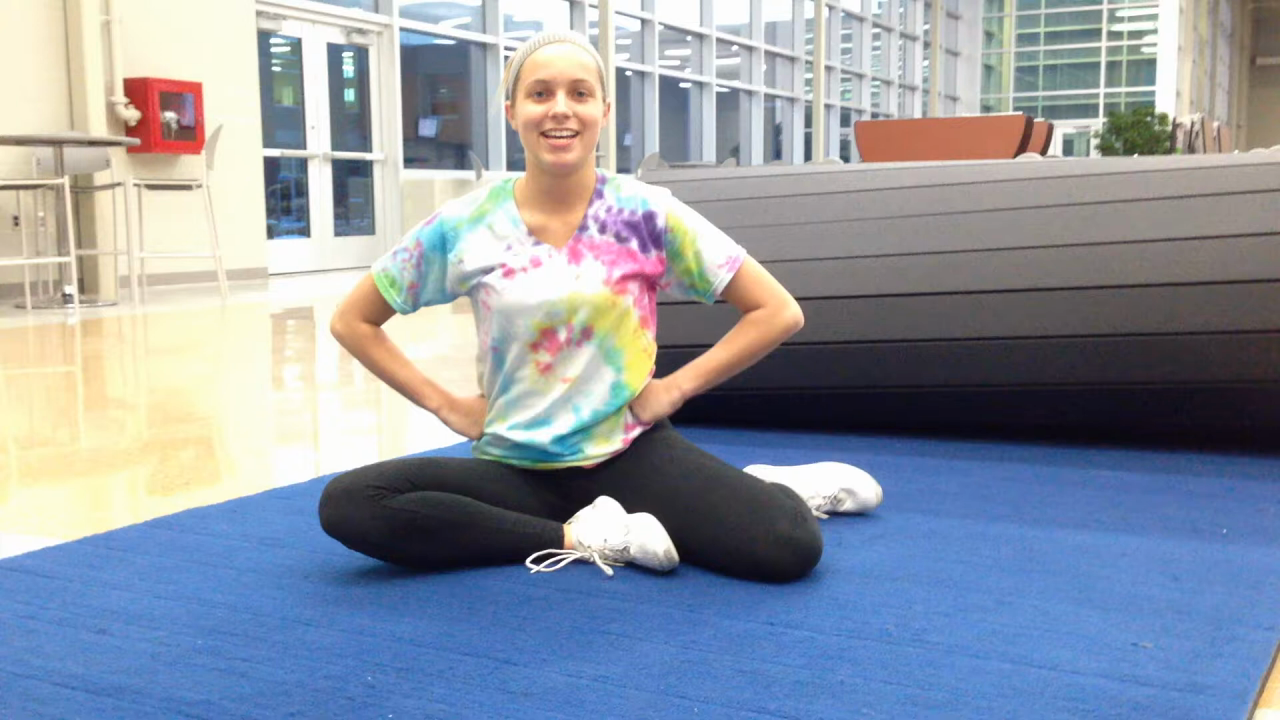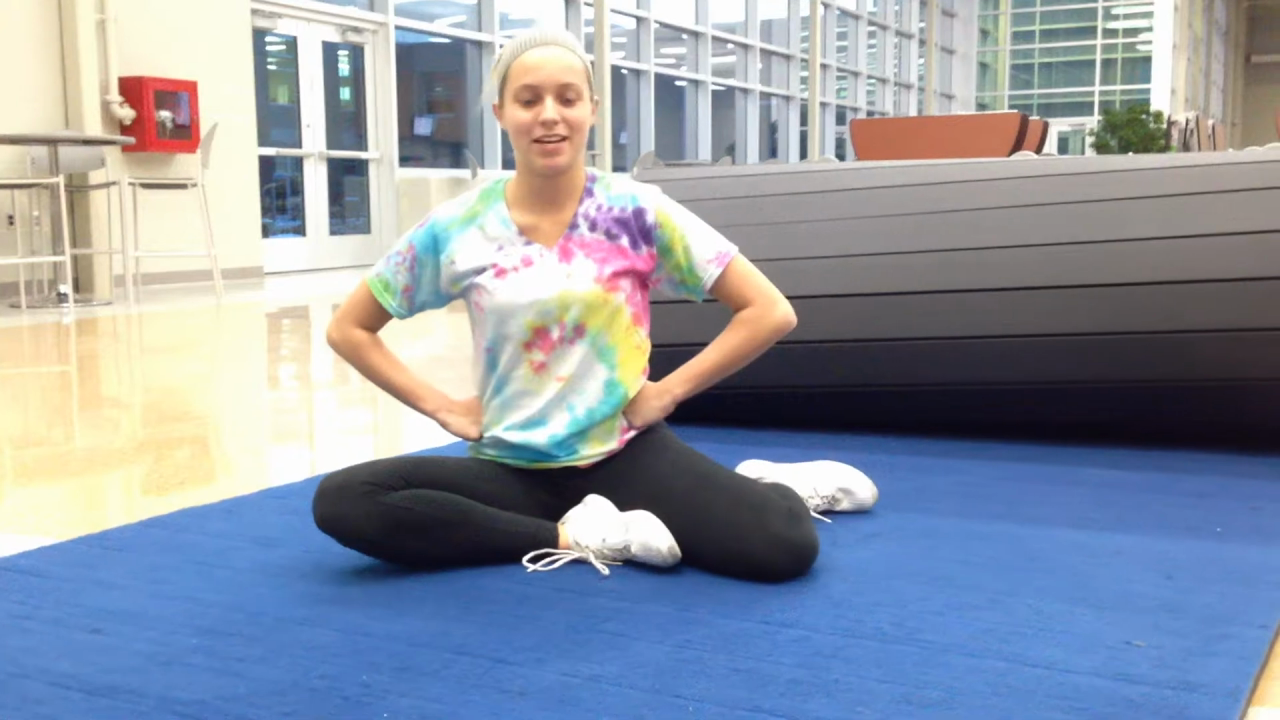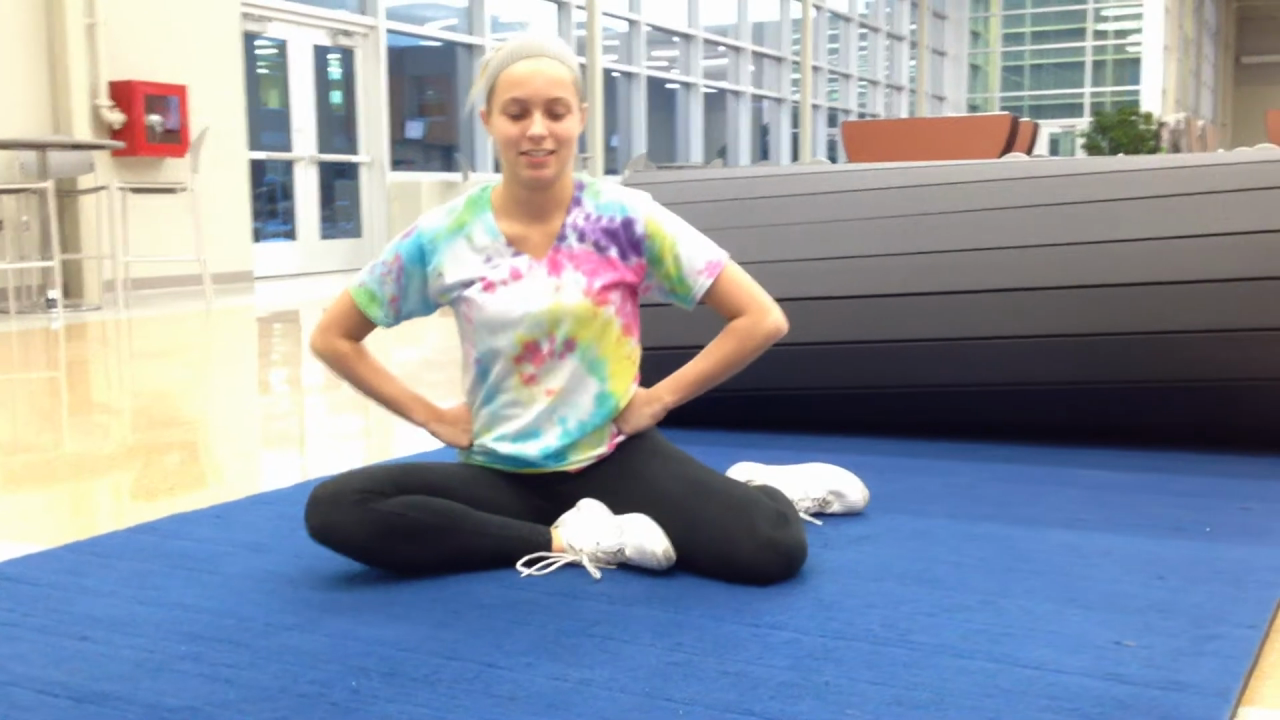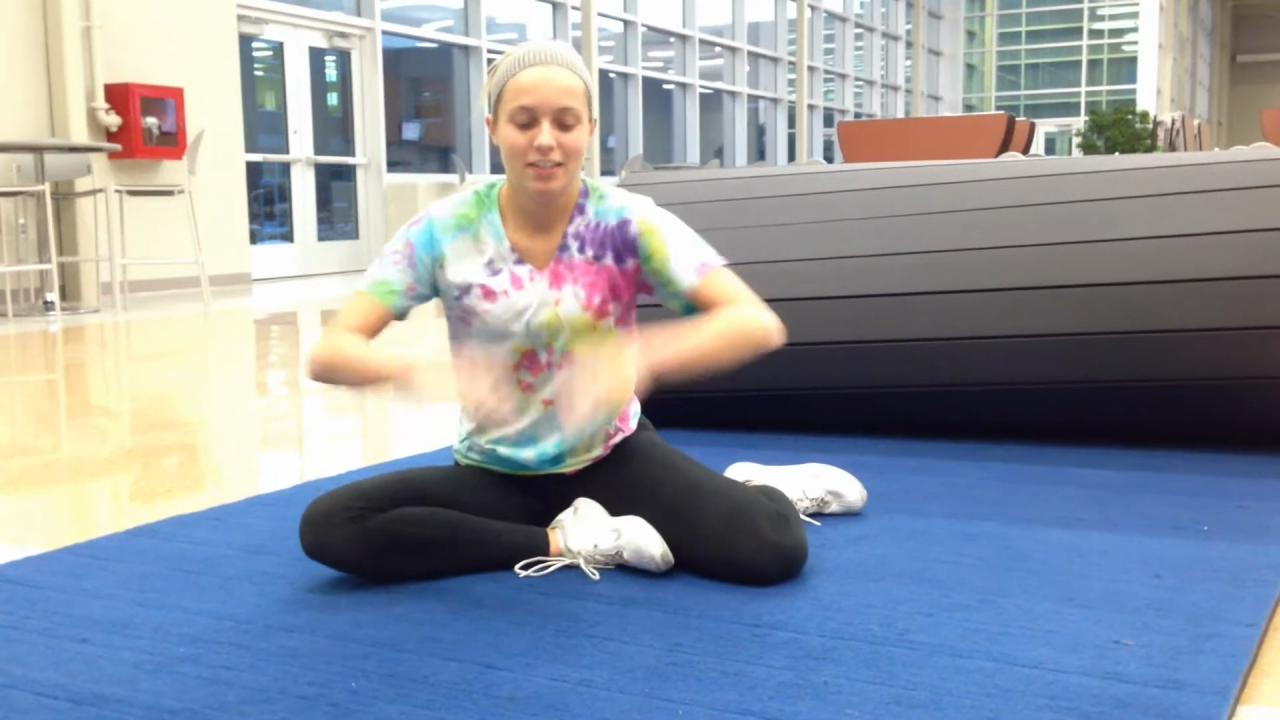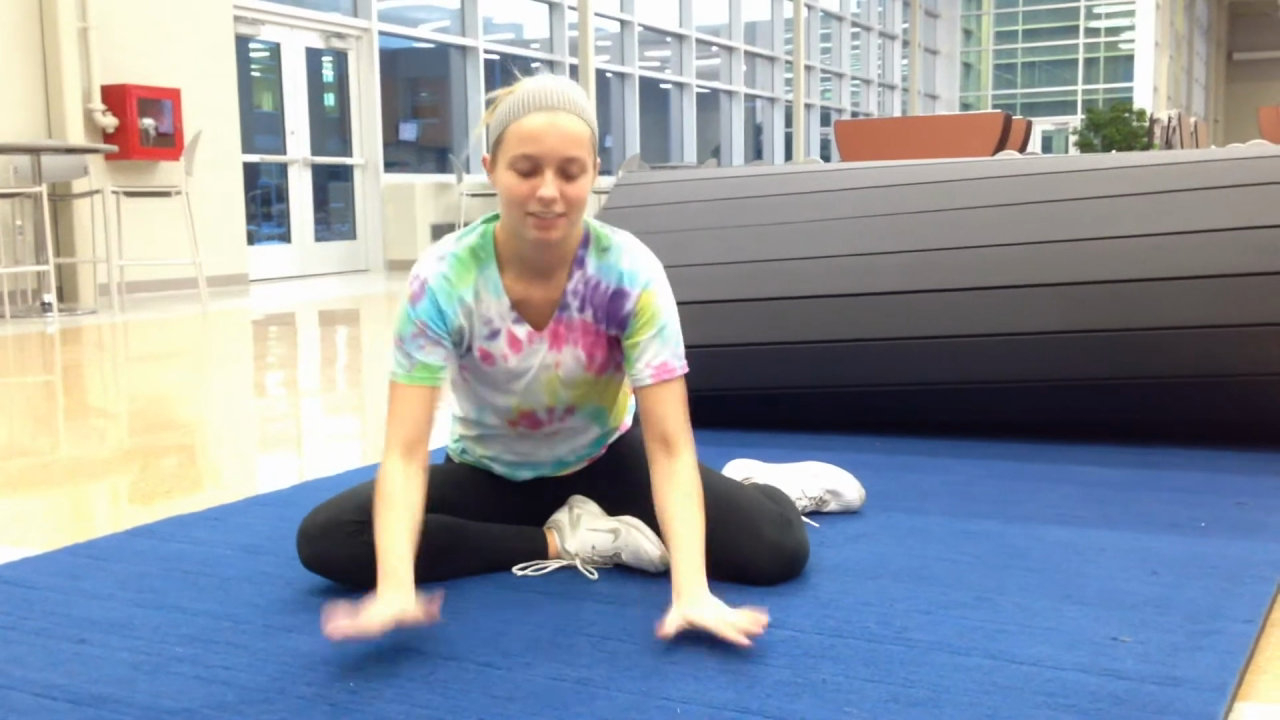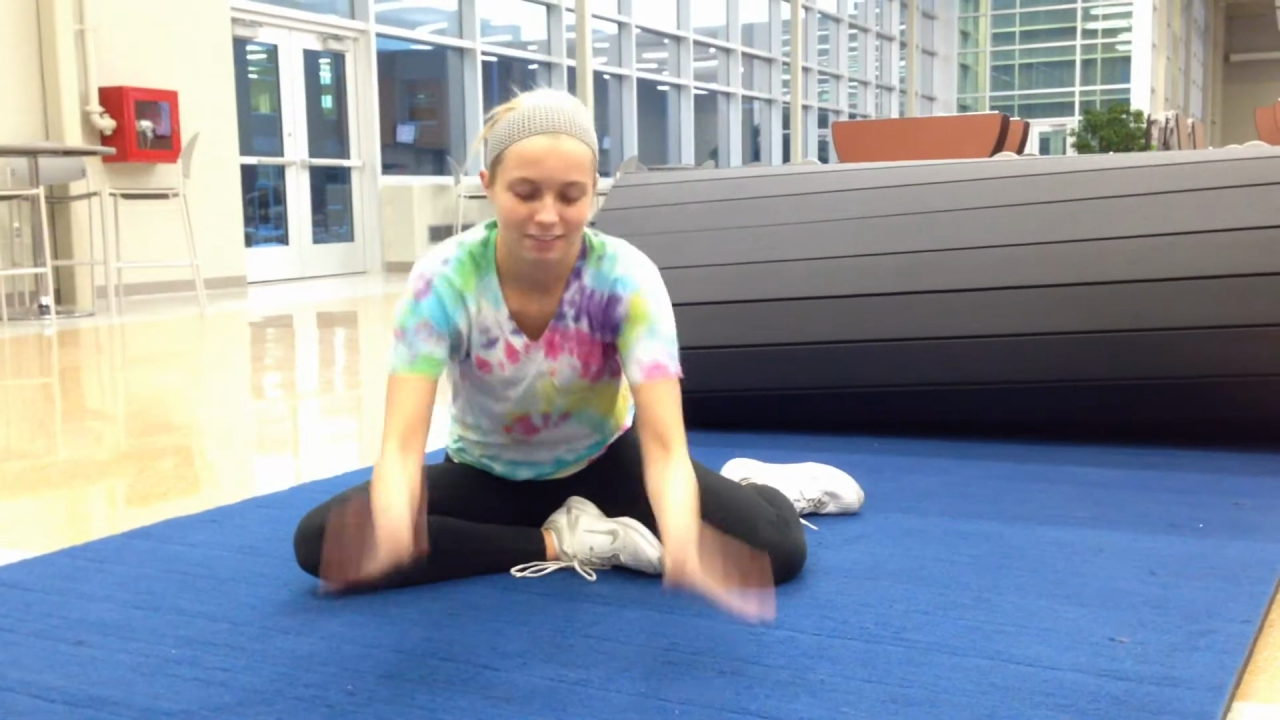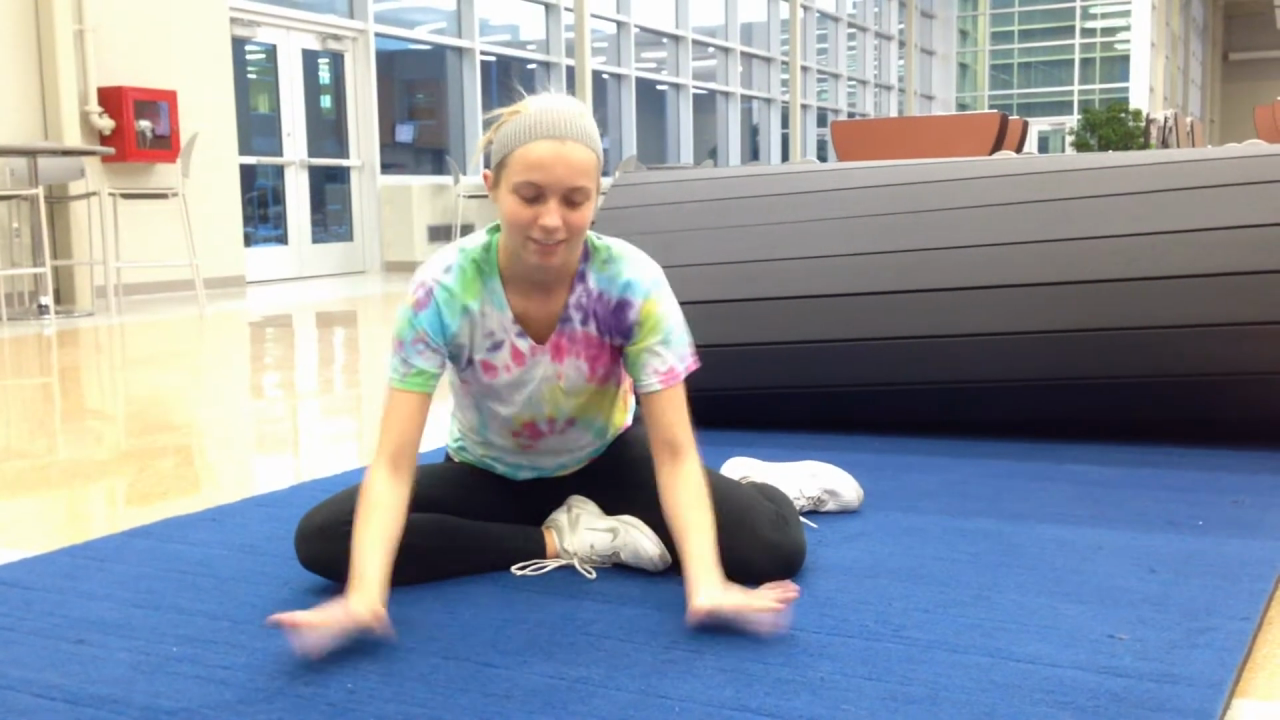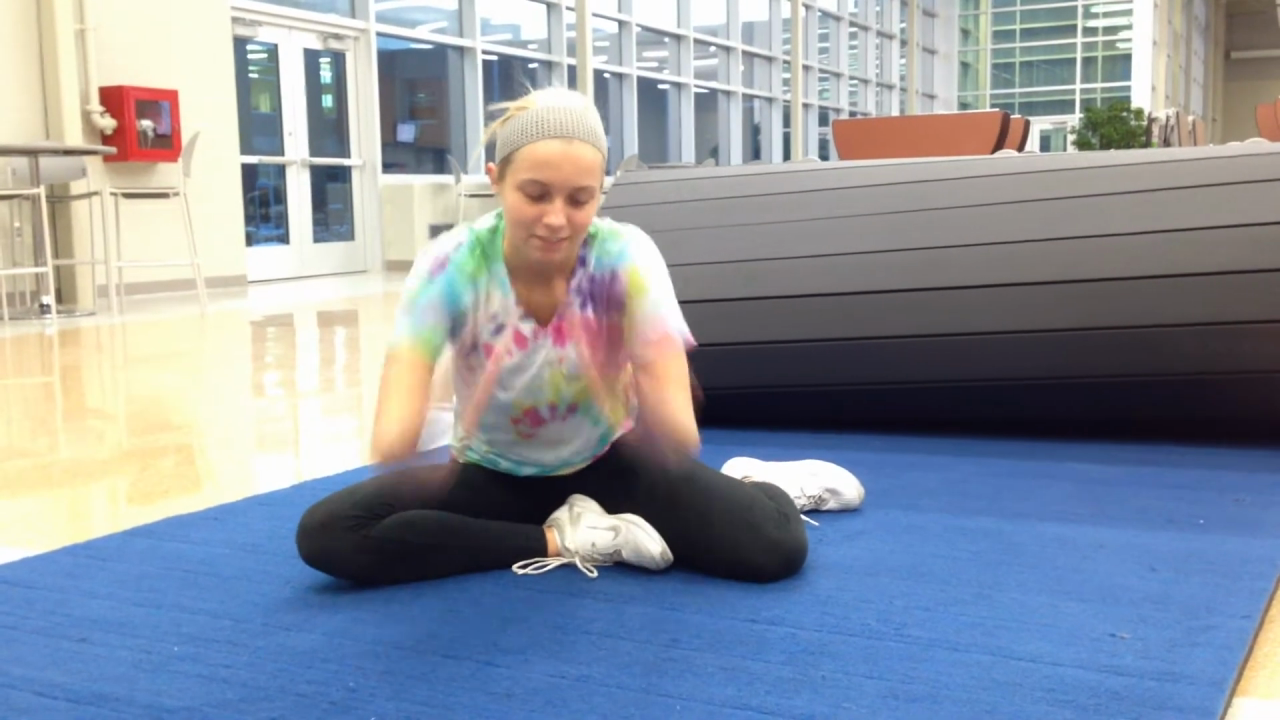
dt=0.4s
person 1, frame 1
left shoulder: (648, 215)
right shoulder: (461, 228)
left elbow: (778, 312)
right elbow: (351, 320)
left wrist: (675, 388)
right wrist: (445, 404)
left hip: (629, 453)
right hip: (513, 467)
left knee: (790, 544)
right knee: (347, 506)
left ankle: (775, 486)
right ankle: (581, 538)
person 1, frame 2
left shoulder: (638, 214)
right shoulder: (455, 230)
left elbow: (770, 312)
right elbow: (348, 329)
left wrist: (666, 392)
right wrist: (443, 406)
left hip: (624, 455)
right hip: (508, 468)
left knee: (786, 546)
right knee: (340, 502)
left ankle: (766, 485)
right ankle: (575, 538)
person 1, frame 3
left shoulder: (628, 220)
right shoulder: (441, 238)
left elbow: (761, 319)
right elbow: (331, 339)
left wrist: (655, 400)
right wrist: (433, 416)
left hip: (613, 458)
right hip: (499, 473)
left knee: (775, 548)
right knee: (333, 510)
left ankle: (762, 487)
right ankle: (570, 541)
person 1, frame 4
left shoulder: (626, 221)
right shoulder: (445, 229)
left elbow: (760, 326)
right elbow: (328, 355)
left wrist: (643, 358)
right wrist: (426, 371)
left hip: (611, 458)
right hip: (493, 475)
left knee: (776, 546)
right knee: (327, 529)
left ankle: (755, 485)
right ankle: (567, 542)
person 1, frame 5
left shoulder: (629, 272)
right shoulder: (446, 276)
left elbow: (670, 445)
right elbow: (404, 453)
left wrist: (691, 590)
right wrist: (395, 586)
left hip: (605, 462)
right hip: (487, 474)
left knee: (777, 548)
right knee: (322, 540)
right ankle: (564, 544)
person 1, frame 6
left shoulder: (626, 277)
right shoulder: (443, 279)
left elbow: (665, 445)
right elbow: (401, 445)
left wrist: (684, 545)
right wrist: (392, 527)
left hip: (602, 463)
right hip: (486, 478)
left knee: (776, 549)
right knee: (320, 541)
right ankle: (565, 544)
person 1, frame 7
left shoulder: (630, 281)
right shoulder: (443, 288)
left elbow: (675, 449)
right elbow: (393, 462)
left wrist: (706, 582)
right wrist: (364, 597)
left hip: (604, 463)
right hip: (487, 476)
left knee: (771, 545)
right knee: (319, 539)
right ankle: (563, 544)
person 1, frame 8
left shoulder: (630, 261)
right shoulder: (450, 266)
left elbow: (677, 435)
right elbow: (392, 428)
left wrist: (635, 412)
left hip: (609, 464)
right hip: (494, 475)
left knee: (773, 534)
right knee: (327, 533)
left ankle: (745, 485)
right ankle: (564, 537)
